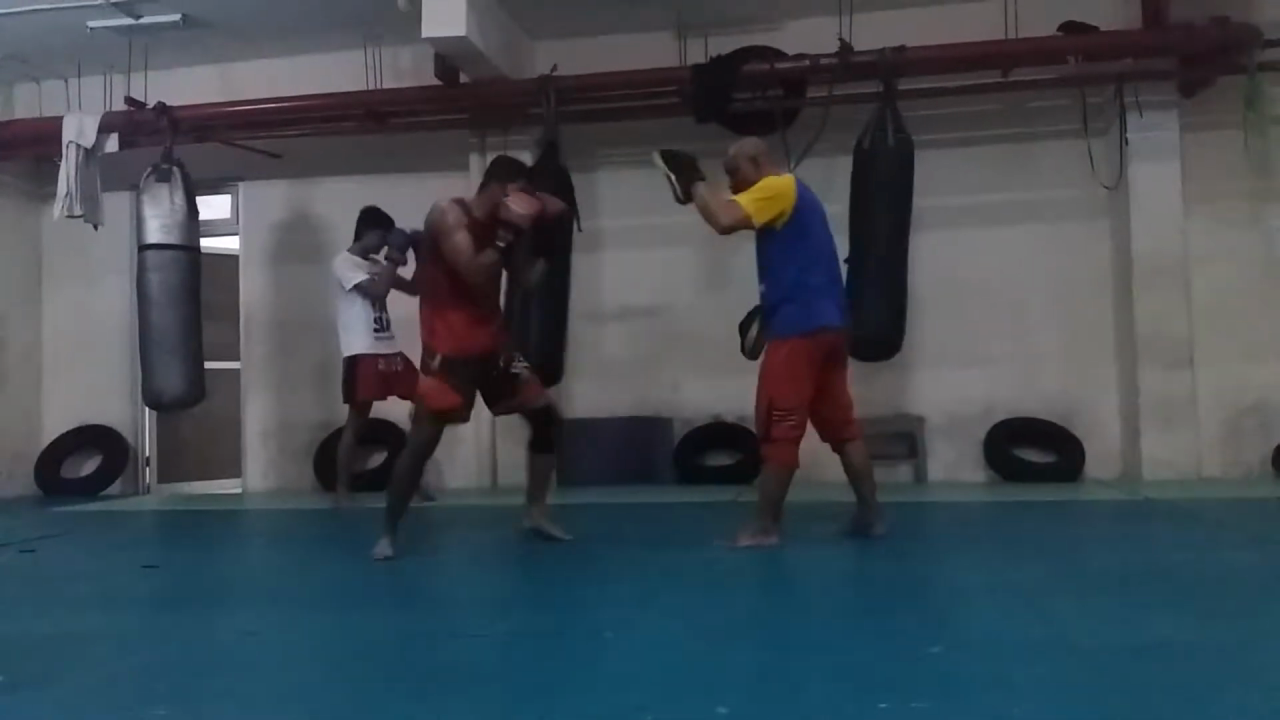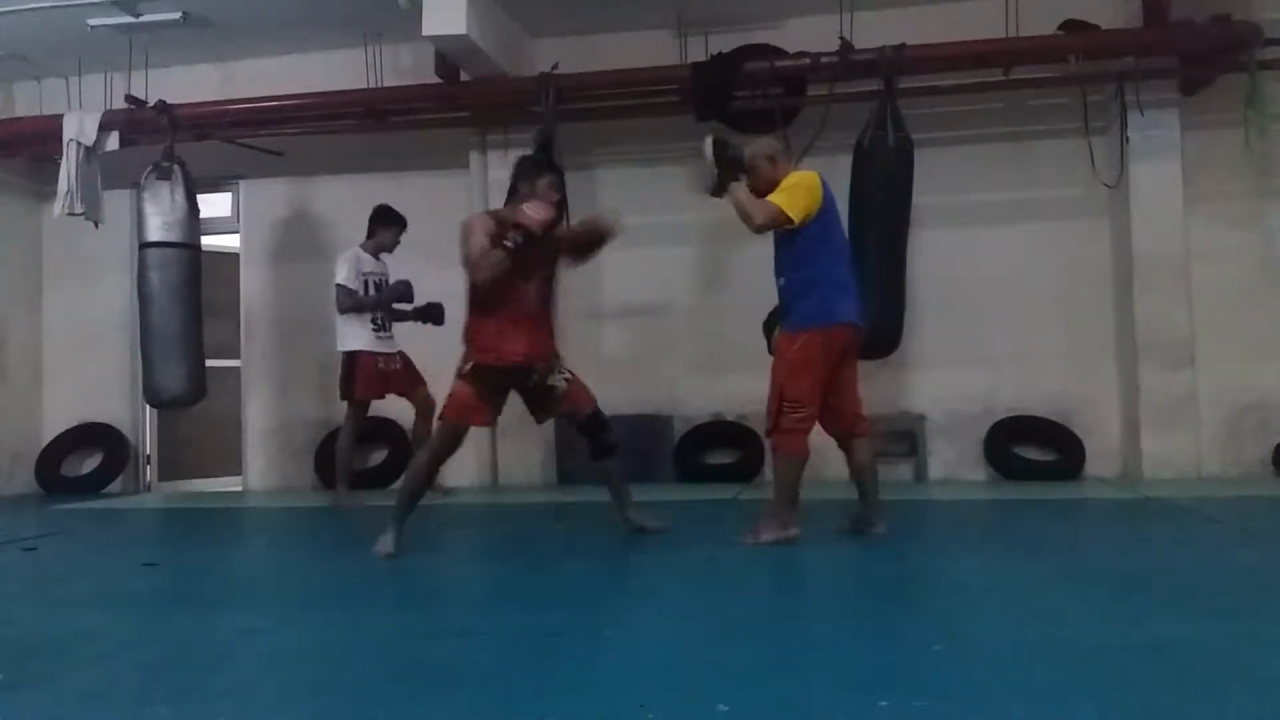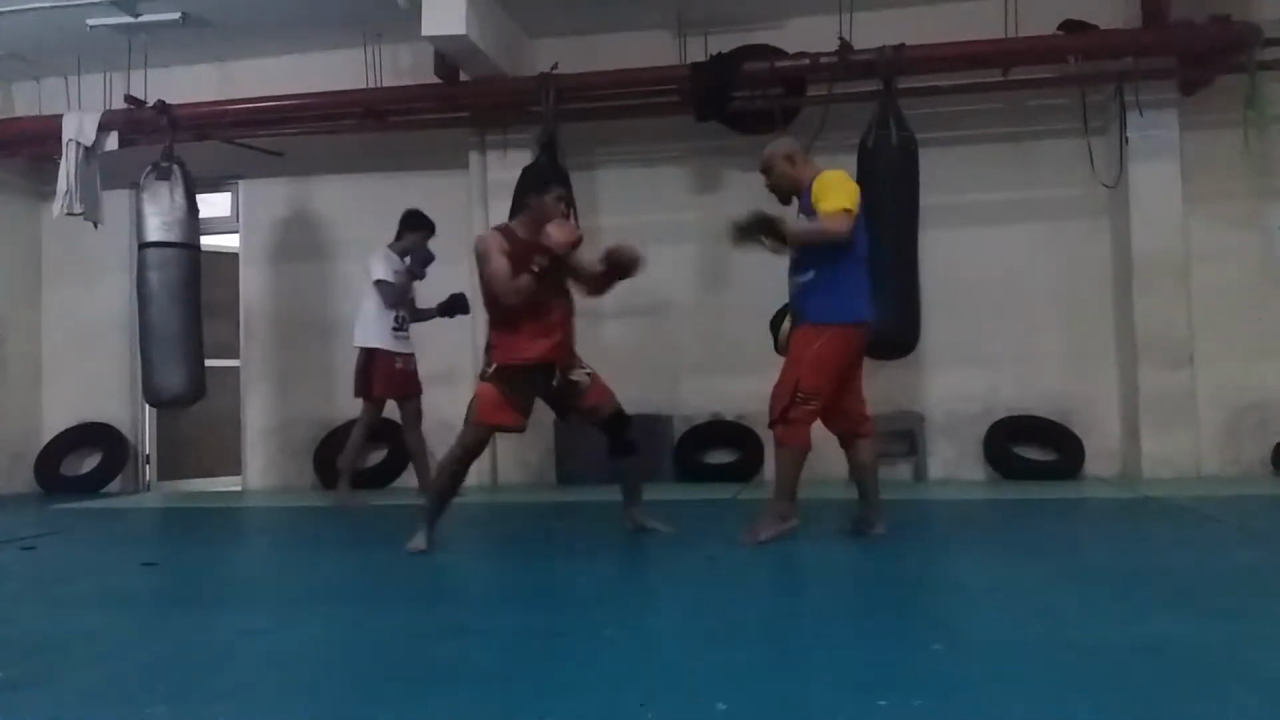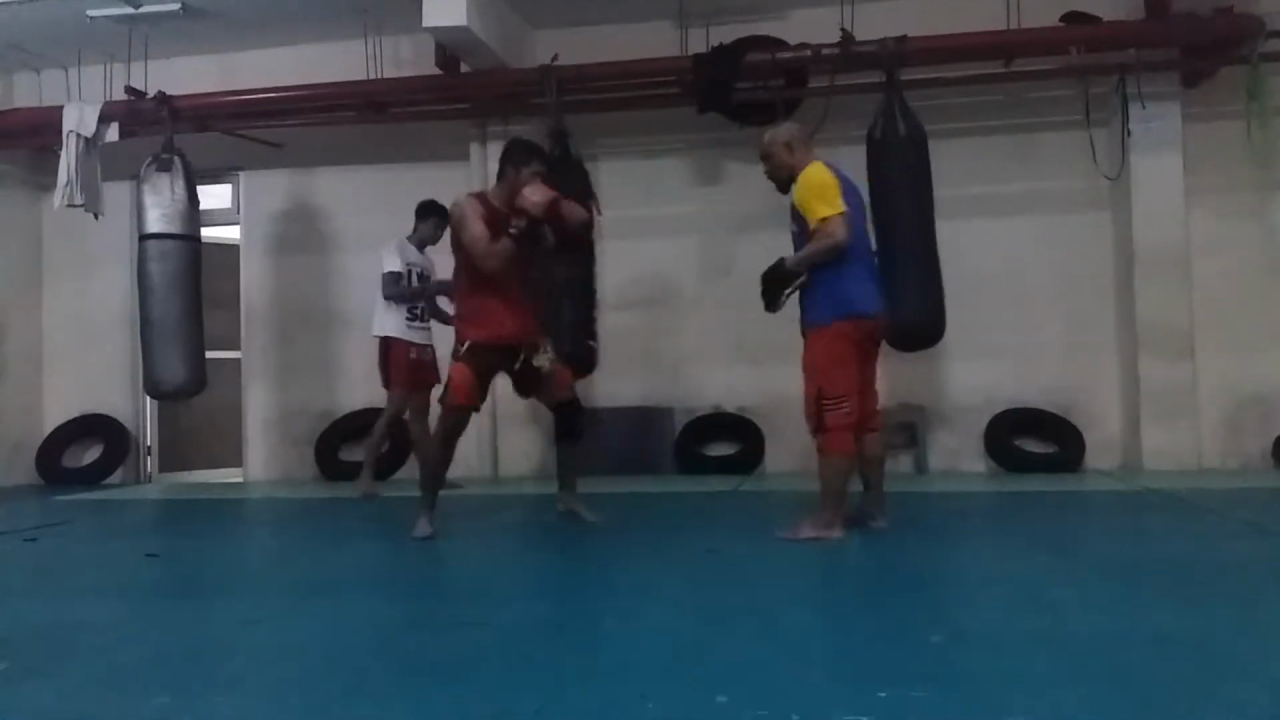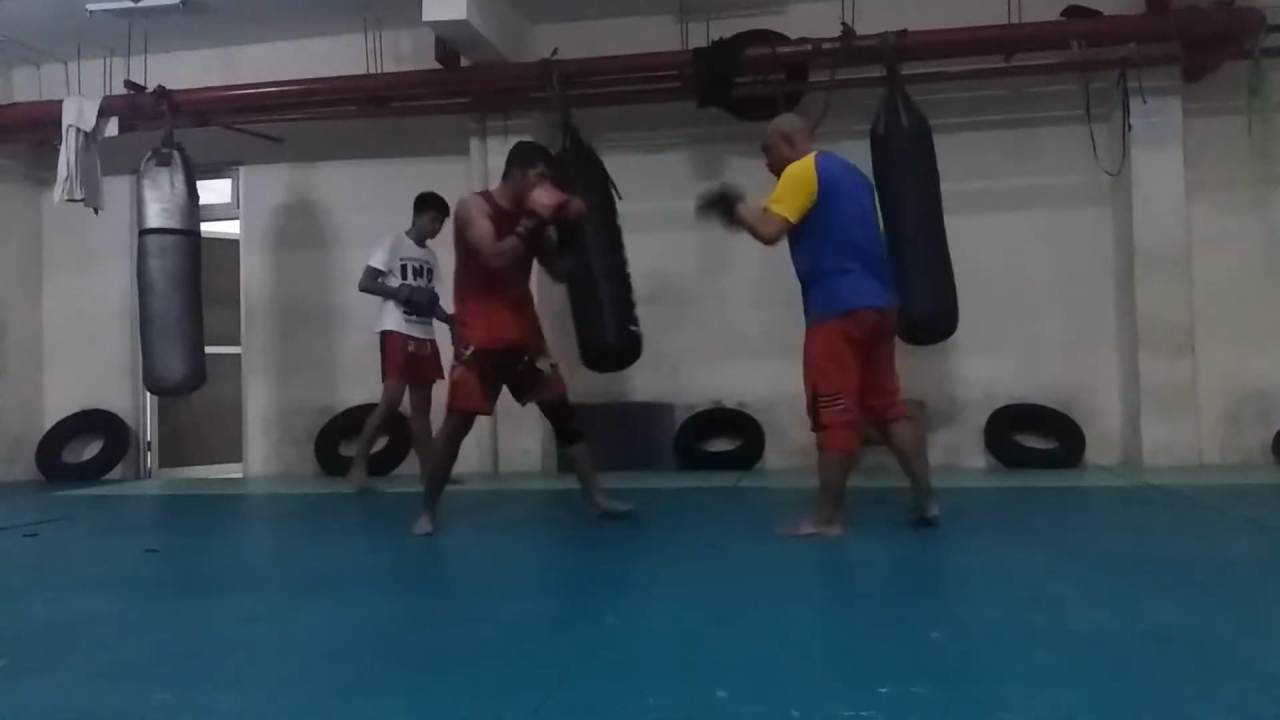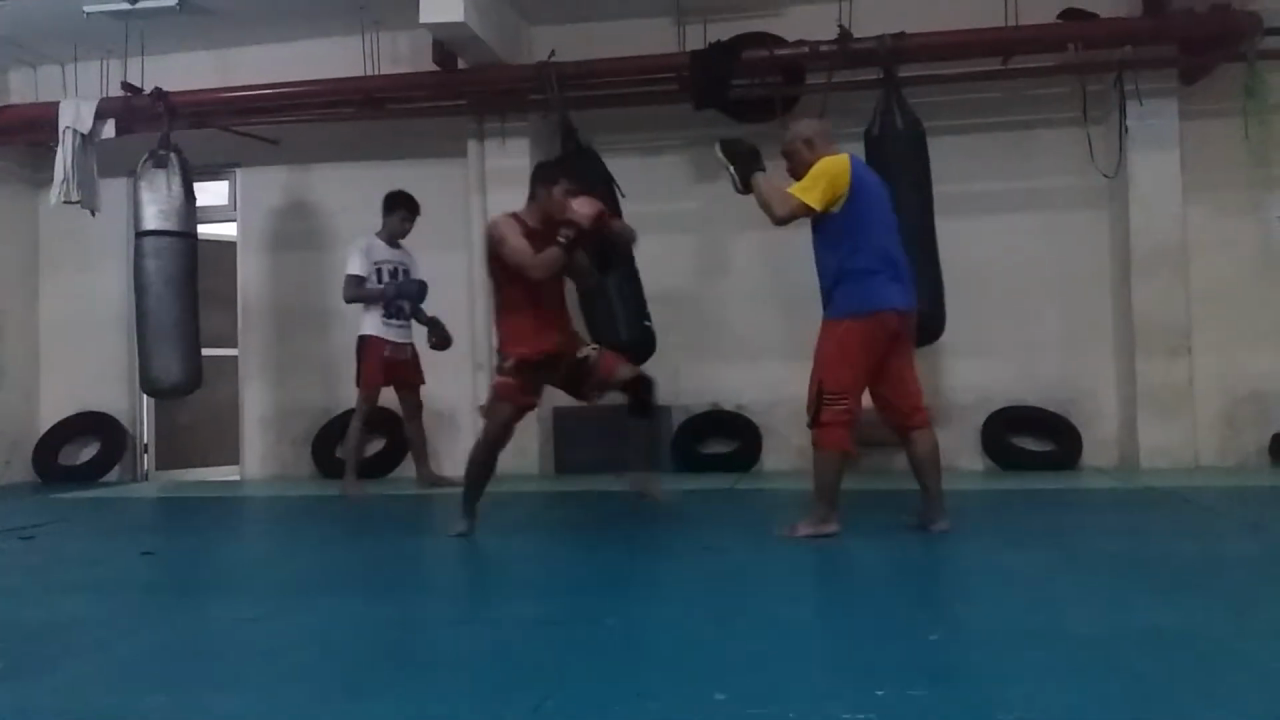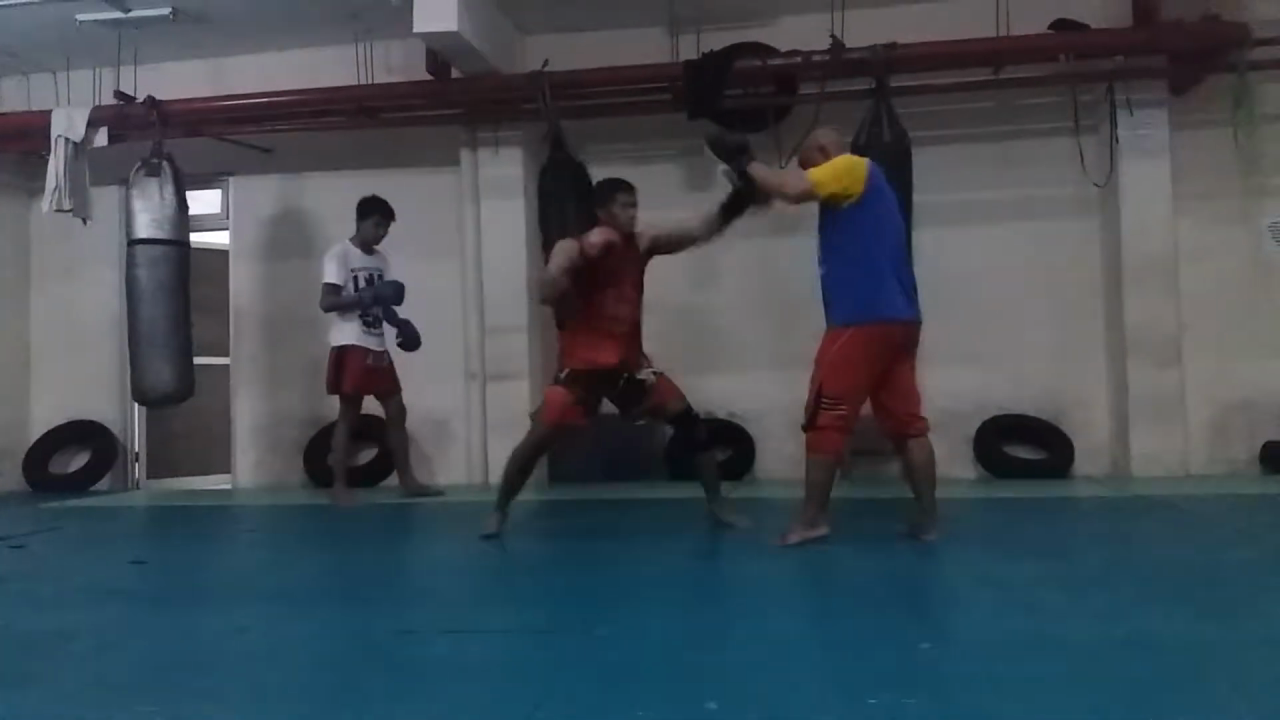
dt=0.3s
person 1, frame 1
left shoulder: (779, 187)
right shoulder: (792, 195)
left elbow: (725, 220)
left wrist: (694, 180)
right wrist: (762, 313)
left hip: (798, 327)
right hip: (825, 323)
left knee: (779, 429)
right knee: (839, 423)
left ankle: (764, 527)
right ankle: (870, 514)
person 1, frame 2
left shoulder: (804, 182)
right shoulder: (796, 192)
left elbow: (759, 219)
left wrist: (731, 180)
left hip: (814, 323)
right hip: (839, 321)
left knee: (788, 419)
right knee: (848, 420)
left ankle: (782, 517)
right ankle: (871, 513)
person 1, frame 3
left shoulder: (831, 182)
right shoulder: (811, 196)
left elbow: (836, 229)
left wrist: (776, 227)
left hip: (830, 319)
right hip: (841, 319)
left knee: (791, 410)
right knee: (851, 419)
left ankle: (781, 511)
right ankle: (871, 513)
person 1, frame 4
left shoulder: (813, 178)
right shoulder: (826, 182)
left elbow: (836, 237)
left wrist: (788, 267)
right wrist: (795, 276)
left hip: (835, 314)
right hip: (861, 311)
left knee: (831, 417)
right knee: (862, 413)
left ankle: (829, 518)
right ankle: (874, 505)
person 1, frame 5
left shoulder: (802, 171)
right shoulder: (851, 172)
left elbow: (769, 230)
left wrist: (734, 205)
left hip: (837, 307)
right hip: (879, 303)
left knee: (833, 413)
right knee: (886, 405)
left ankle: (828, 515)
right ankle: (925, 498)
person 1, frame 6
left shoulder: (834, 168)
right shoulder: (863, 174)
left elbow: (782, 211)
left wrist: (753, 172)
left hip: (857, 310)
right hip: (896, 307)
left knee: (832, 412)
right knee: (909, 411)
left ankle: (823, 515)
right ankle: (935, 509)
person 1, frame 7
left shoulder: (852, 167)
right shoulder: (868, 187)
left elbow: (790, 188)
left wrist: (745, 162)
left hip: (862, 318)
right hip: (897, 317)
left knee: (826, 417)
right knee: (905, 421)
left ankle: (812, 518)
right ankle: (926, 519)
person 2, frame 1
left shoulder: (499, 225)
right shoulder: (448, 215)
right elbow: (474, 273)
left wrist: (543, 220)
right wrist: (510, 233)
left hip: (493, 344)
right hip: (449, 349)
left knee: (546, 417)
right knee: (423, 439)
left ankle: (536, 513)
right ankle: (388, 531)
person 2, frame 2
left shoulder: (547, 228)
right shoulder: (482, 226)
right elbow: (482, 276)
left wrist: (594, 232)
right wrist: (519, 235)
left hip: (538, 355)
right hip: (488, 356)
left knee: (596, 425)
right knee: (444, 442)
left ankle: (627, 510)
right ankle: (394, 528)
person 2, frame 3
left shoulder: (555, 236)
right shoulder: (492, 242)
left elbow: (594, 285)
right elbow: (510, 297)
left wrist: (615, 266)
right wrist: (546, 257)
left hip: (558, 358)
right hip: (510, 361)
left knee: (617, 421)
right knee: (470, 444)
left ankle: (635, 512)
right ankle: (425, 528)
person 2, frame 4
left shoulder: (526, 209)
right shoulder: (468, 208)
right elbow: (490, 262)
left wrist: (560, 218)
right wrist: (523, 221)
left hip: (523, 331)
right hip: (479, 335)
left knee: (568, 406)
right knee: (451, 422)
left ankle: (568, 495)
right ankle: (426, 513)
person 2, frame 5
left shoulder: (530, 214)
right shoulder: (473, 207)
left elbow: (559, 270)
right elbow: (496, 258)
right wrist: (532, 223)
left hip: (524, 333)
right hip: (481, 337)
left knee: (562, 412)
right knee: (458, 422)
left ankle: (597, 496)
right ankle: (428, 511)
person 2, frame 6
left shoulder: (558, 228)
right shoulder: (504, 227)
left elbow: (588, 279)
right elbow: (537, 270)
left wrist: (605, 239)
right wrist: (573, 232)
left hip: (563, 341)
right hip: (522, 349)
left knee: (638, 384)
right knee: (496, 432)
right ankle: (467, 513)
person 2, frame 7
left shoulder: (641, 243)
right shoulder: (569, 249)
left elbow: (701, 232)
right elbow: (546, 294)
left wrist: (735, 203)
right wrist: (583, 259)
left hip: (628, 359)
right hip: (581, 363)
left knee: (687, 421)
right knee: (540, 435)
left ankle: (717, 505)
right ankle: (500, 512)
person 3, frame 1
left shoulder: (376, 264)
right shoulder: (344, 263)
left elbow: (411, 287)
right elbow: (379, 292)
right wrist: (396, 259)
left hip: (390, 351)
right hip: (362, 354)
right knee: (356, 421)
right ankle: (342, 491)
person 3, frame 2
left shoulder: (381, 265)
right shoulder: (350, 259)
right elbow: (343, 304)
left wrist: (417, 313)
right wrist: (384, 297)
left hip: (389, 350)
right hip: (361, 351)
left knee: (425, 402)
right knee: (355, 418)
right ankle: (342, 489)
person 3, frame 3
left shoulder: (403, 266)
right shoulder: (380, 258)
right elbow: (391, 299)
left wrist: (441, 309)
right wrist: (413, 272)
left hip: (402, 351)
right hip: (378, 349)
left knee: (413, 418)
right knee: (368, 417)
left ankle: (426, 484)
right ankle: (344, 485)
person 3, frame 4
left shoulder: (426, 260)
right shoulder: (396, 249)
right elbow: (391, 292)
left wrist: (456, 320)
right wrist: (432, 287)
left hip: (422, 342)
right hip: (396, 339)
left knee: (420, 411)
right knee: (396, 407)
right ankle: (367, 472)
person 3, frame 5
left shoulder: (431, 257)
right shoulder: (392, 245)
right elbow: (365, 283)
left wrist: (451, 320)
right wrist: (401, 292)
left hip: (425, 337)
right hip: (396, 333)
left knee: (421, 404)
right knee: (391, 400)
left ankle: (427, 468)
right ankle: (359, 464)
person 3, frame 6
left shoulder: (407, 256)
right shoulder: (365, 248)
right elbow: (349, 293)
left wrist: (430, 322)
right wrist: (388, 291)
left hip: (404, 341)
right hip: (376, 338)
left knee: (413, 408)
right knee: (365, 405)
left ankle: (424, 471)
right ankle: (350, 476)
person 3, frame 7
left shoulder: (381, 259)
right shoulder: (339, 255)
right elbow: (326, 302)
right wrist: (365, 296)
left hip: (378, 348)
right hip: (350, 347)
left knee: (397, 412)
right knee: (348, 416)
left ankle: (407, 479)
right ankle: (340, 486)
